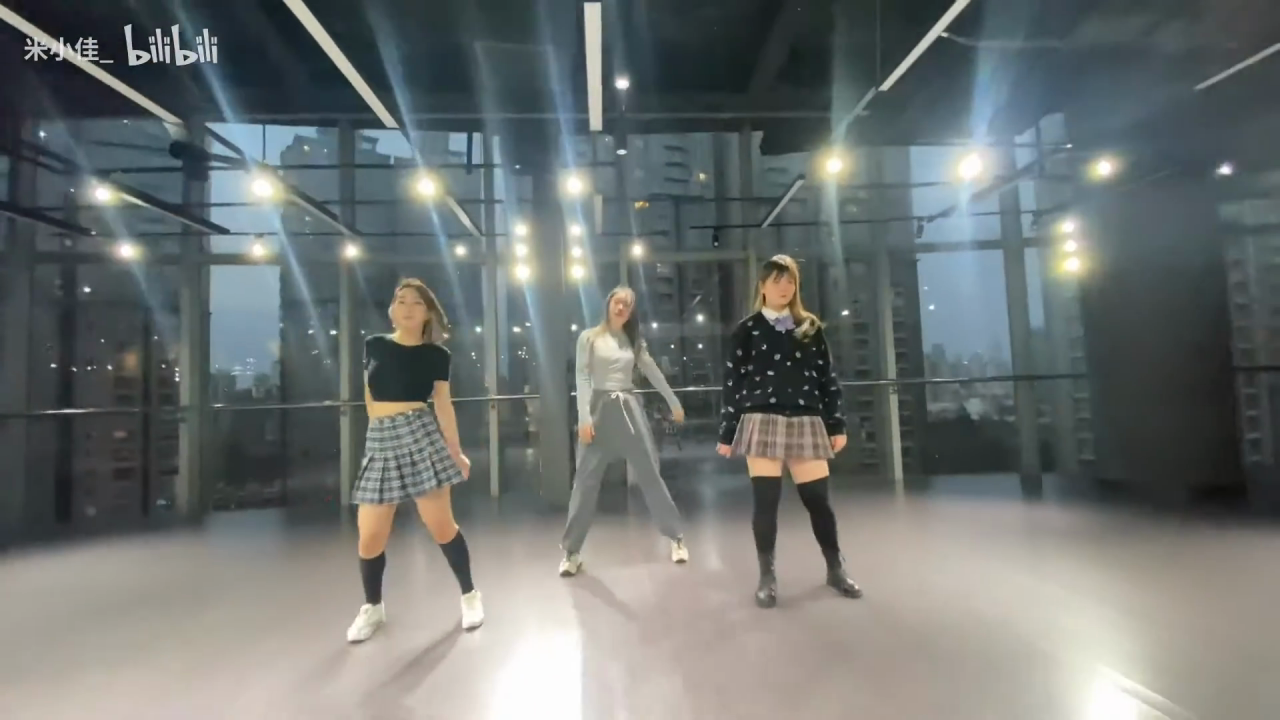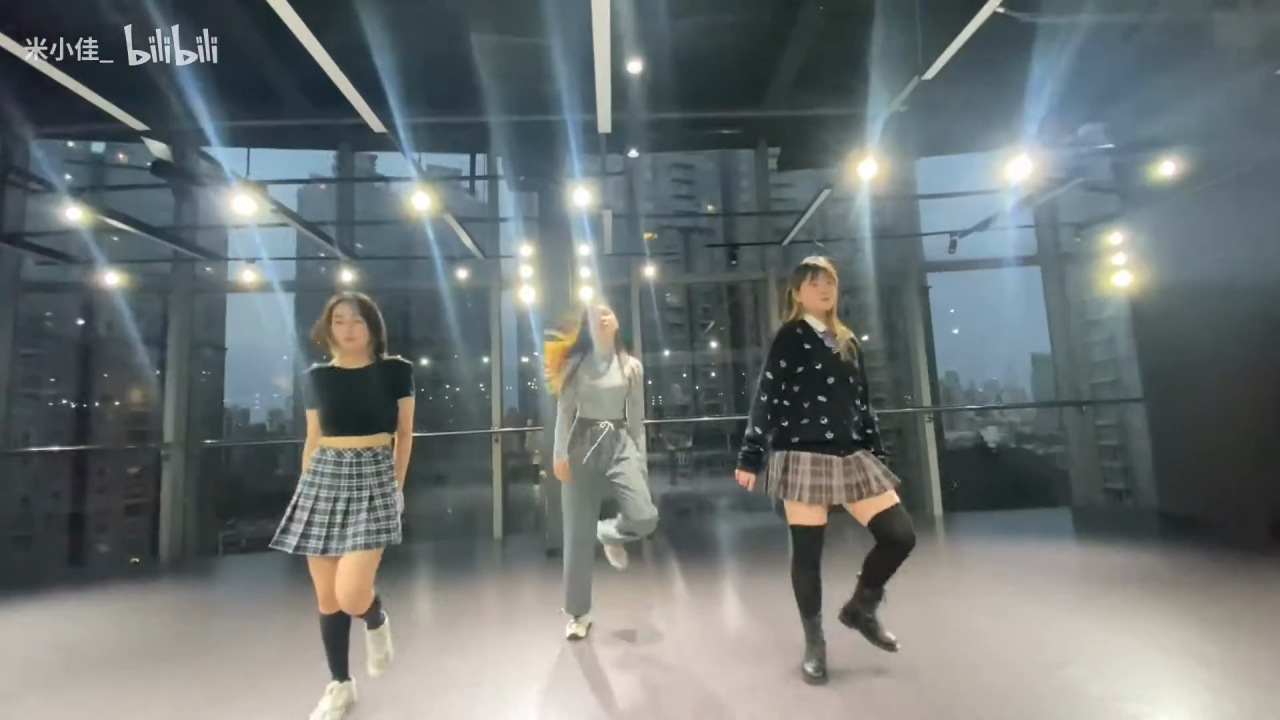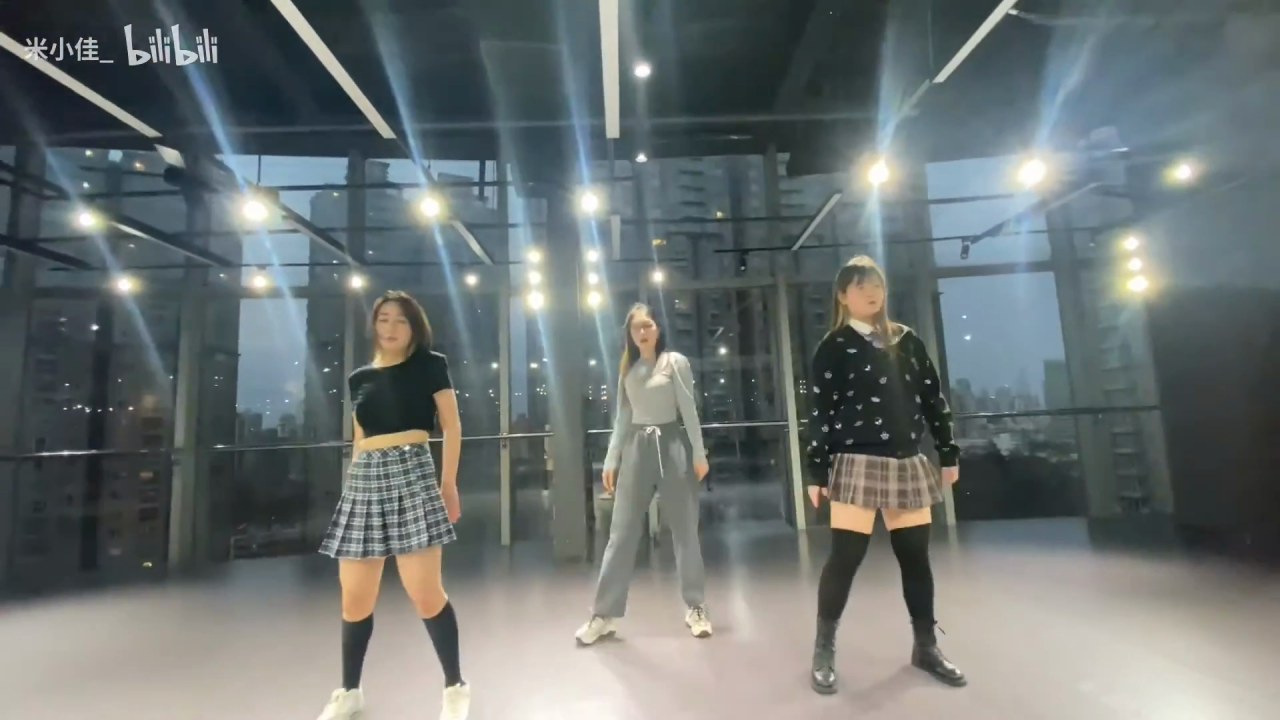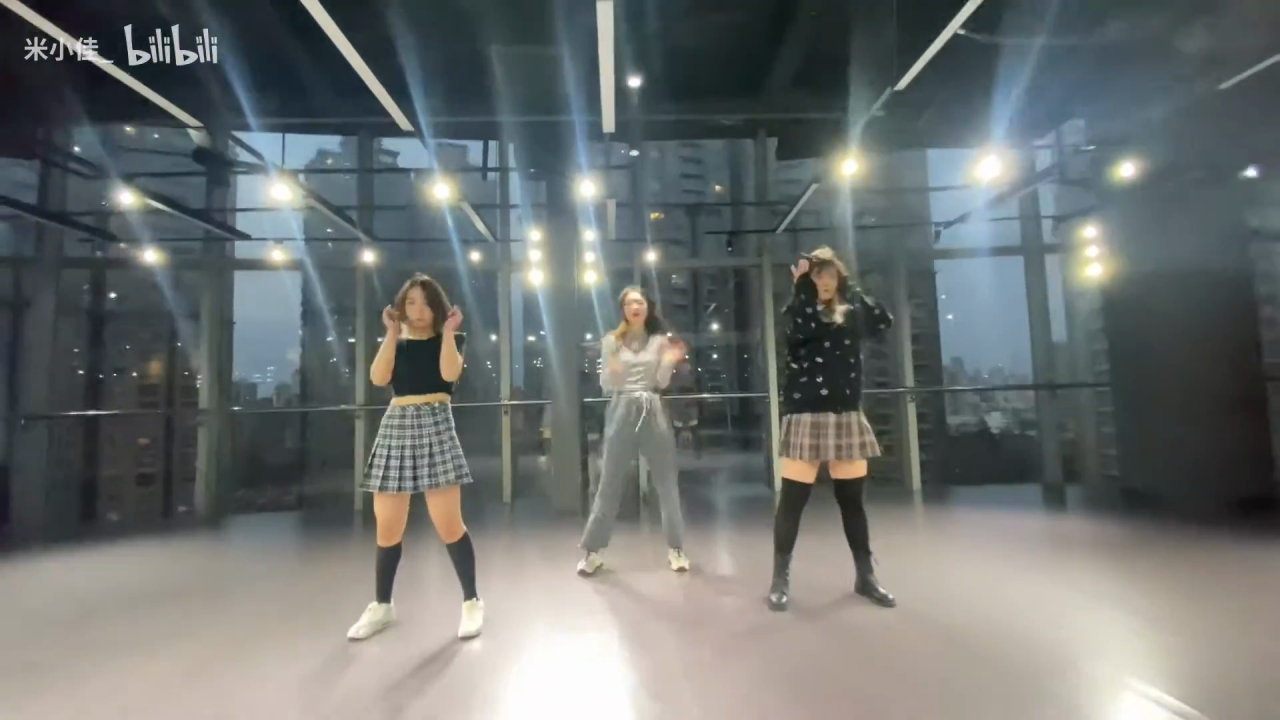
dt=0.5s
person 1, frame 1
left shoulder: (437, 355)
right shoulder: (375, 346)
left elbow: (443, 406)
right elbow: (371, 399)
left wrist: (456, 451)
left hip: (422, 437)
right hip: (381, 442)
left knee: (441, 526)
right knee: (369, 537)
left ankle: (469, 596)
right ankle: (372, 608)
person 1, frame 2
left shoulder: (396, 370)
right shoulder: (318, 377)
left elbow: (404, 433)
right elbow: (313, 439)
left wrist: (397, 483)
right wrist: (305, 490)
left hip: (375, 477)
right hip: (324, 478)
left knee: (351, 595)
right knee: (328, 597)
left ankle: (376, 620)
person 1, frame 3
left shoulder: (430, 365)
right shoulder: (360, 379)
left elbow: (452, 427)
left wrist: (447, 483)
right wrist: (362, 479)
left hip: (412, 476)
right hip: (363, 481)
left knee: (425, 595)
right knee: (355, 599)
person 1, frame 4
left shoulder: (448, 341)
right shoulder: (396, 344)
left elbow: (450, 375)
right elbow: (379, 378)
left wrist: (449, 332)
right wrist: (391, 334)
left hip: (436, 428)
right hip: (394, 430)
left knee: (448, 524)
right knee: (387, 527)
left ankle: (471, 602)
right ankle: (381, 606)
person 2, frame 1
left shoulder: (810, 326)
right shoulder: (747, 330)
left elbow: (827, 377)
right elbow: (733, 384)
left wrist: (836, 424)
right wrist: (727, 433)
left hip: (806, 422)
right hip: (761, 422)
left knee: (817, 499)
right knee: (765, 500)
left ankle: (835, 570)
right ankle: (767, 577)
person 2, frame 2
left shoulder: (847, 342)
right shoulder: (790, 338)
right elbow: (766, 398)
left wrist: (876, 453)
right wrist: (750, 456)
left hip: (853, 456)
right hip: (803, 457)
left knee: (900, 534)
right knee: (807, 552)
left ankle: (862, 607)
right ankle: (814, 644)
person 2, frame 3
left shoulder: (906, 340)
right shoulder: (834, 347)
left elbow: (932, 396)
right elbow: (823, 410)
left wrist: (947, 452)
right wrist: (819, 472)
left hip: (909, 461)
right hip: (858, 462)
left knee: (916, 557)
right knee: (845, 557)
left ankle: (926, 647)
person 2, frame 4
left shoulder: (848, 315)
right shoulder: (795, 312)
left elbow: (882, 322)
right elbow: (803, 327)
left wrist: (849, 289)
right wrist: (804, 284)
left hip: (848, 418)
right hip: (805, 419)
left knee: (852, 501)
right knee: (792, 501)
left ankle: (865, 577)
right ankle: (780, 579)
person 3, frame 1
left shoulder: (635, 341)
right shoulder: (589, 338)
left elbow: (653, 372)
right elbow: (582, 378)
left wrist: (674, 402)
right wrist: (584, 416)
left hip: (630, 408)
right hip: (599, 409)
left knee: (650, 476)
right knee: (587, 482)
left ankle: (675, 538)
right ankle: (571, 551)
person 3, frame 2
left shoulder: (632, 366)
right shoulder: (576, 363)
left elbow: (636, 415)
right elbow: (565, 410)
left wrist: (640, 457)
right wrist: (559, 453)
left hip: (619, 442)
right hip: (584, 443)
left knee: (644, 517)
right knee: (578, 531)
left ankle: (610, 535)
person 3, frame 3
left shoulder: (675, 361)
right shoulder: (628, 370)
left elbow: (689, 410)
right elbow: (623, 419)
left wrist: (699, 453)
right wrist: (611, 461)
left hip: (670, 445)
right hip: (636, 449)
left knee: (685, 530)
right knee: (623, 533)
person 3, frame 4
left shoulder: (659, 340)
right shoulder: (612, 342)
left elbow: (661, 381)
right elbow: (606, 385)
left wrist: (668, 362)
right wrist: (611, 371)
left hip: (652, 409)
right hip: (622, 410)
left knee: (666, 482)
right knee: (609, 483)
left ankle: (675, 547)
right ankle: (593, 550)
